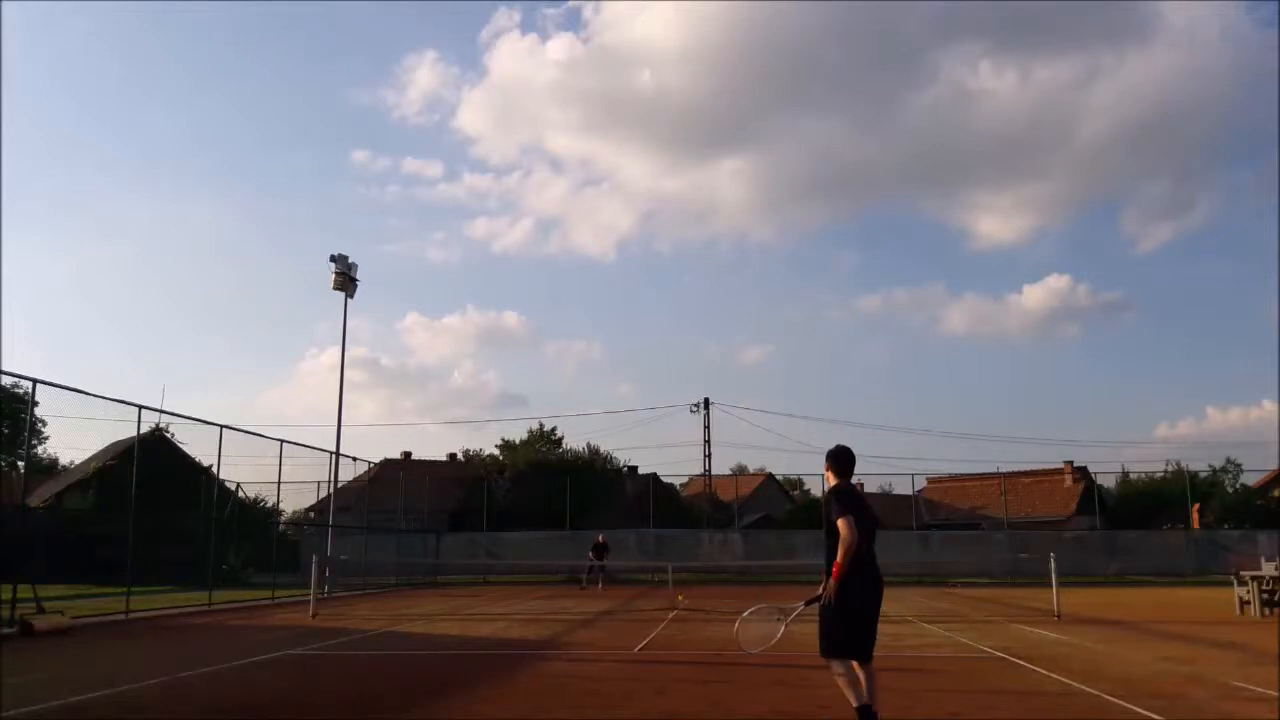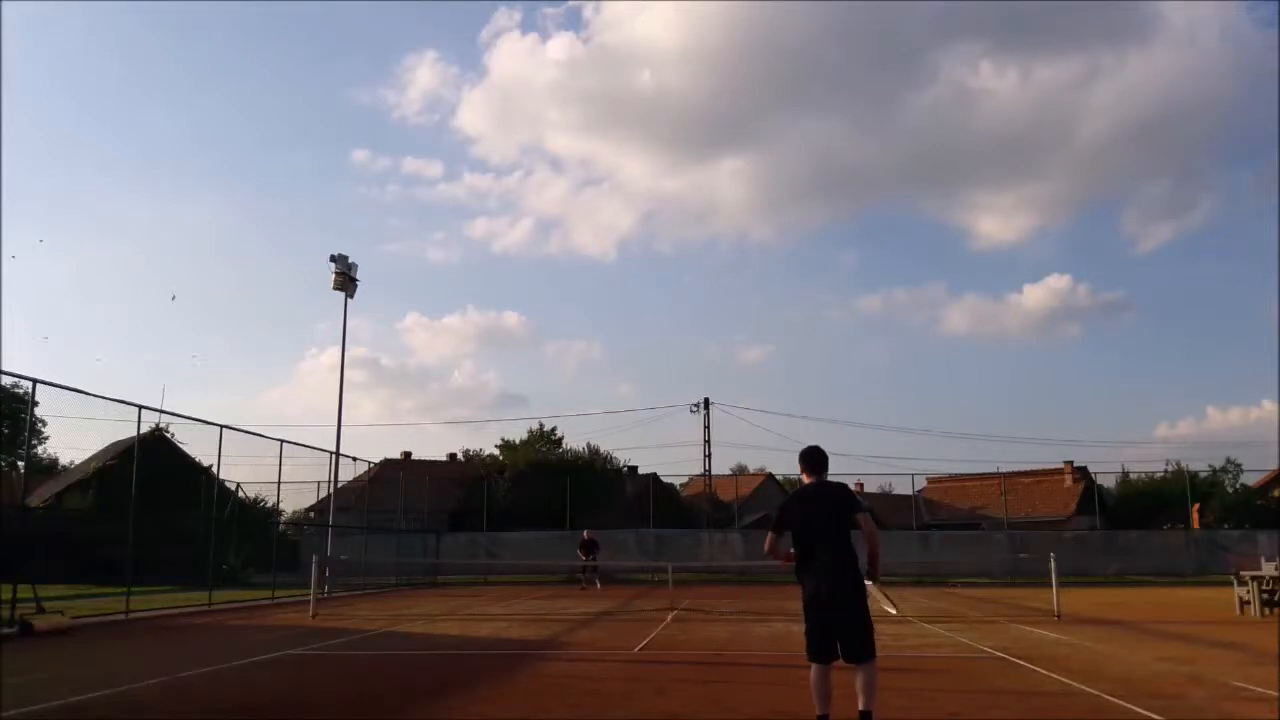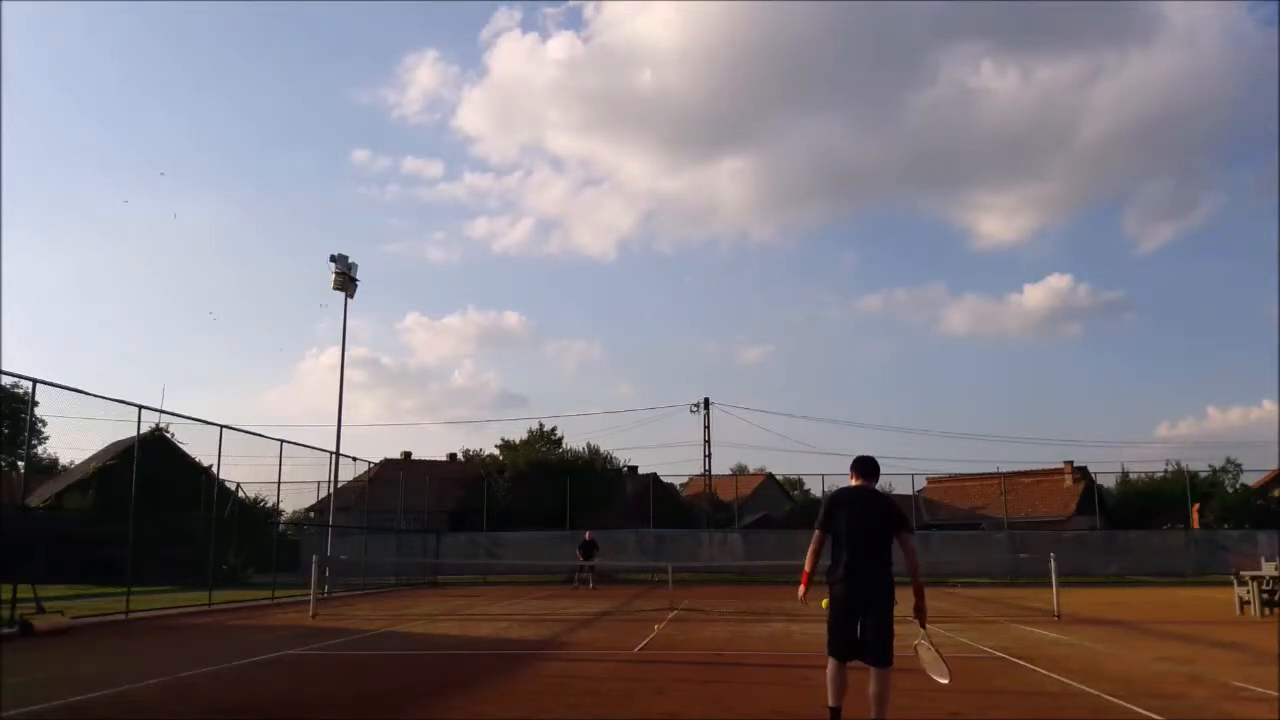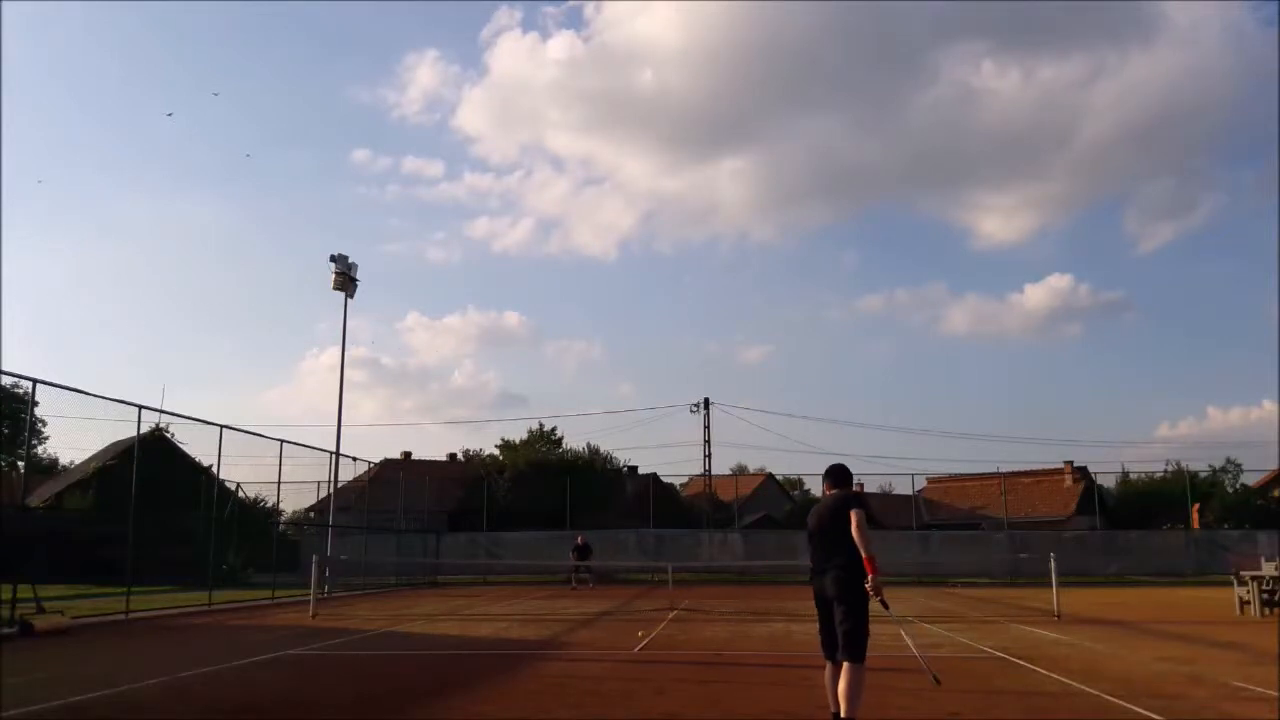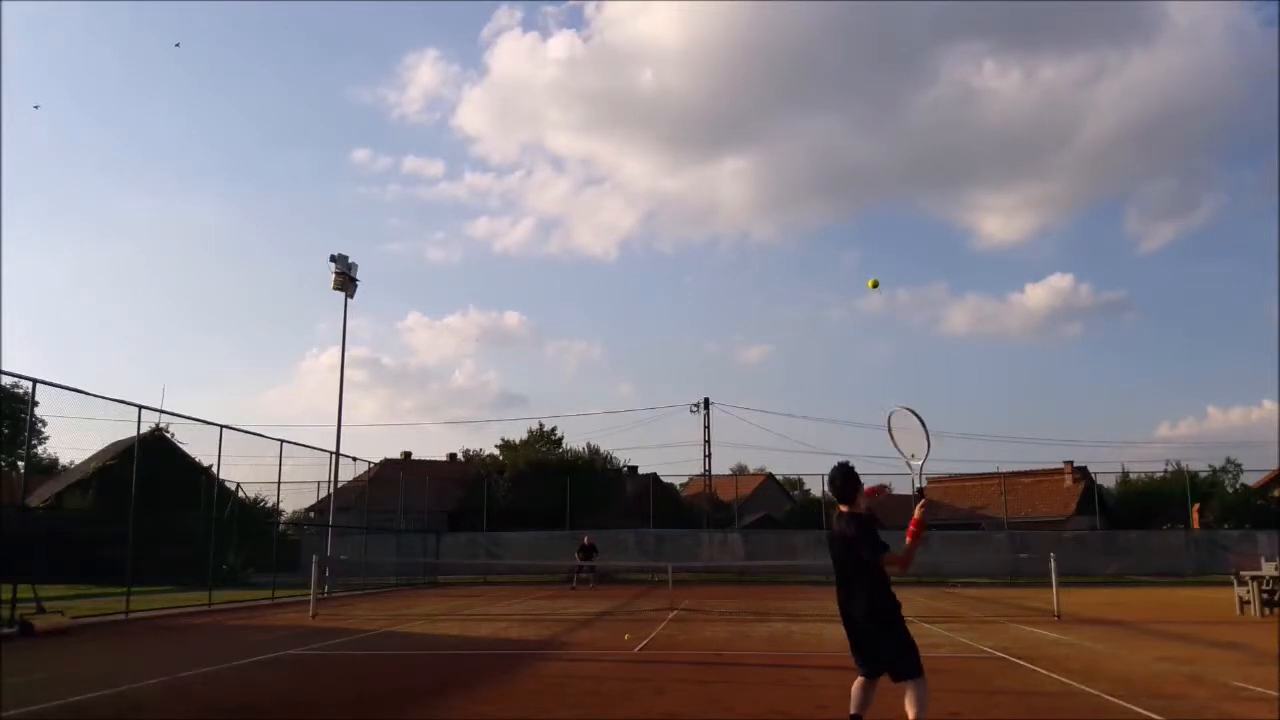
dt=1s
person 1, frame 1
left shoulder: (836, 494)
right shoulder: (856, 496)
left elbow: (849, 537)
left wrist: (834, 576)
right wrist: (832, 576)
left hip: (847, 587)
right hip: (868, 583)
left knee: (837, 657)
right knee: (861, 658)
person 1, frame 2
left shoulder: (791, 502)
right shoulder: (841, 492)
left elbow: (770, 548)
right elbow: (870, 531)
left wrist: (790, 556)
right wrist: (873, 565)
left hip: (812, 585)
right hip: (846, 580)
left knee: (820, 660)
right knee: (864, 658)
person 1, frame 3
left shoulder: (834, 499)
right shoulder: (889, 505)
left elbow: (816, 546)
right elbow: (910, 553)
left wrist: (805, 581)
right wrist: (919, 596)
left hip: (842, 584)
right hip: (878, 586)
left knee: (837, 657)
right knee: (880, 663)
person 1, frame 4
left shoulder: (815, 512)
right shoulder: (854, 497)
right elbow: (857, 525)
right wrist: (871, 568)
left hip: (821, 584)
right hip: (848, 579)
left knee: (833, 658)
right knee: (852, 659)
person 1, frame 5
left shoulder: (840, 518)
right shoulder: (860, 528)
right elbow: (901, 563)
right wrist: (916, 525)
left hip: (850, 610)
right hip: (878, 610)
left knee: (868, 673)
right knee: (912, 677)
